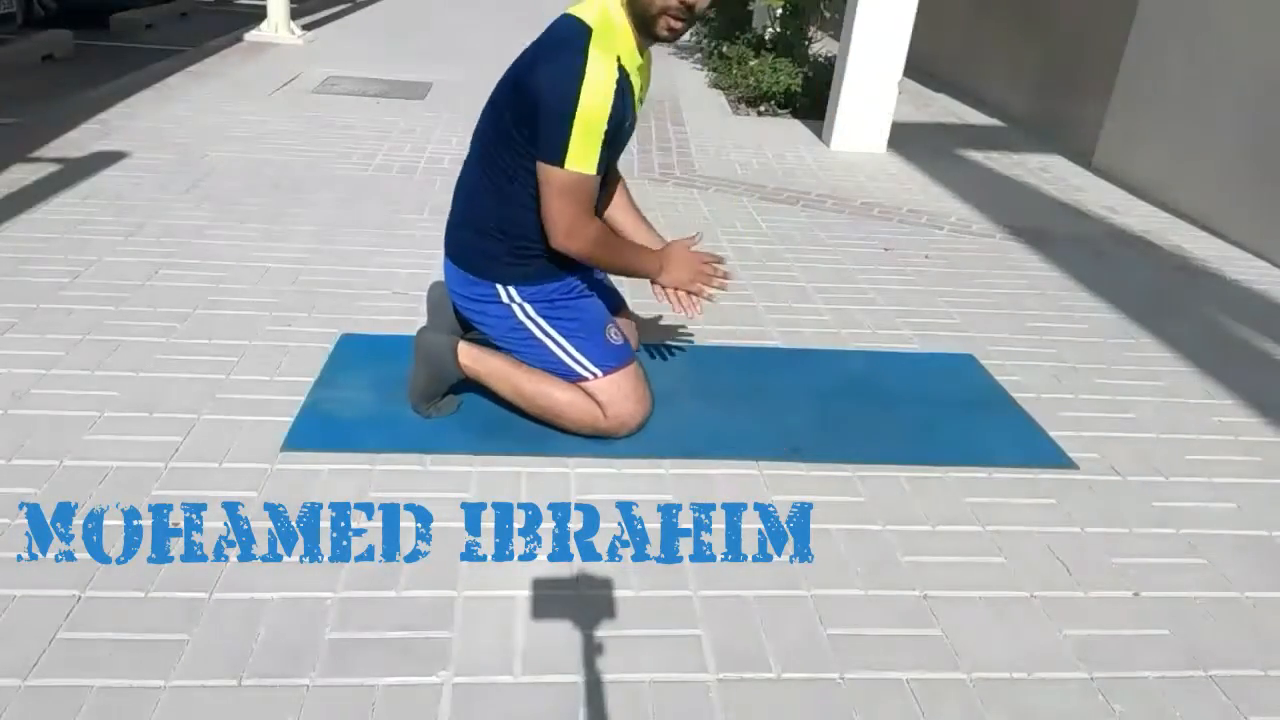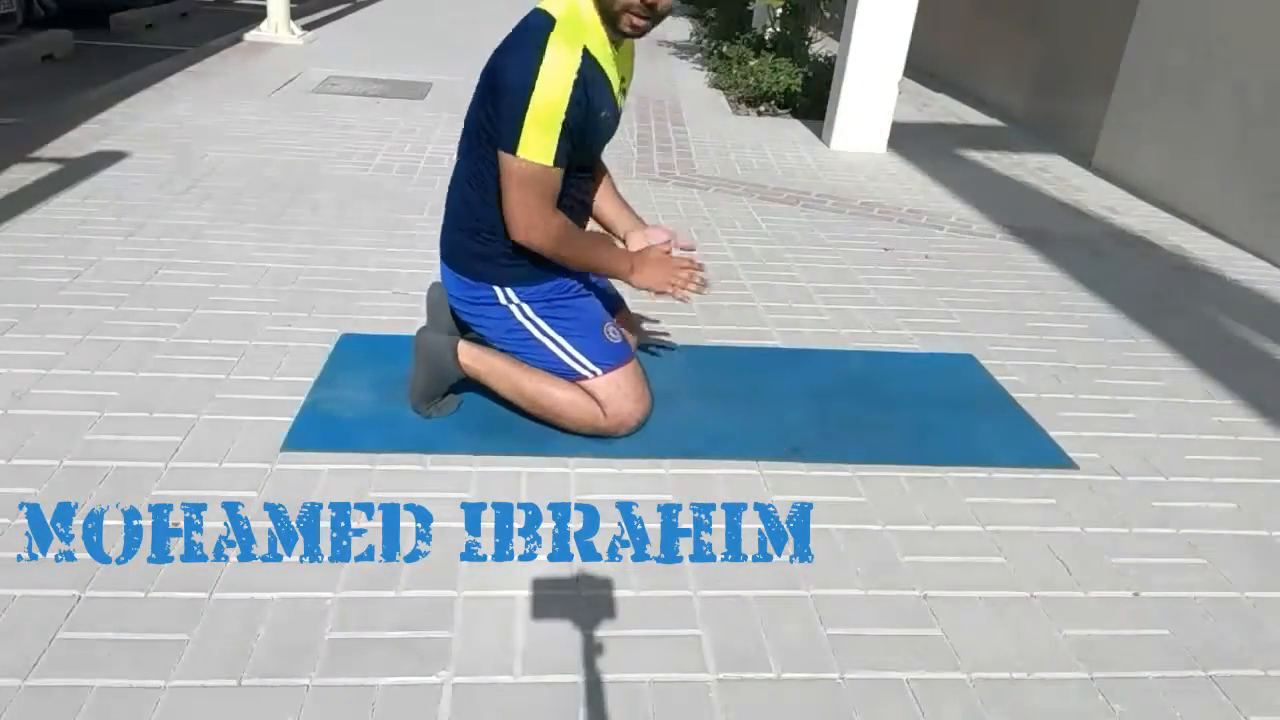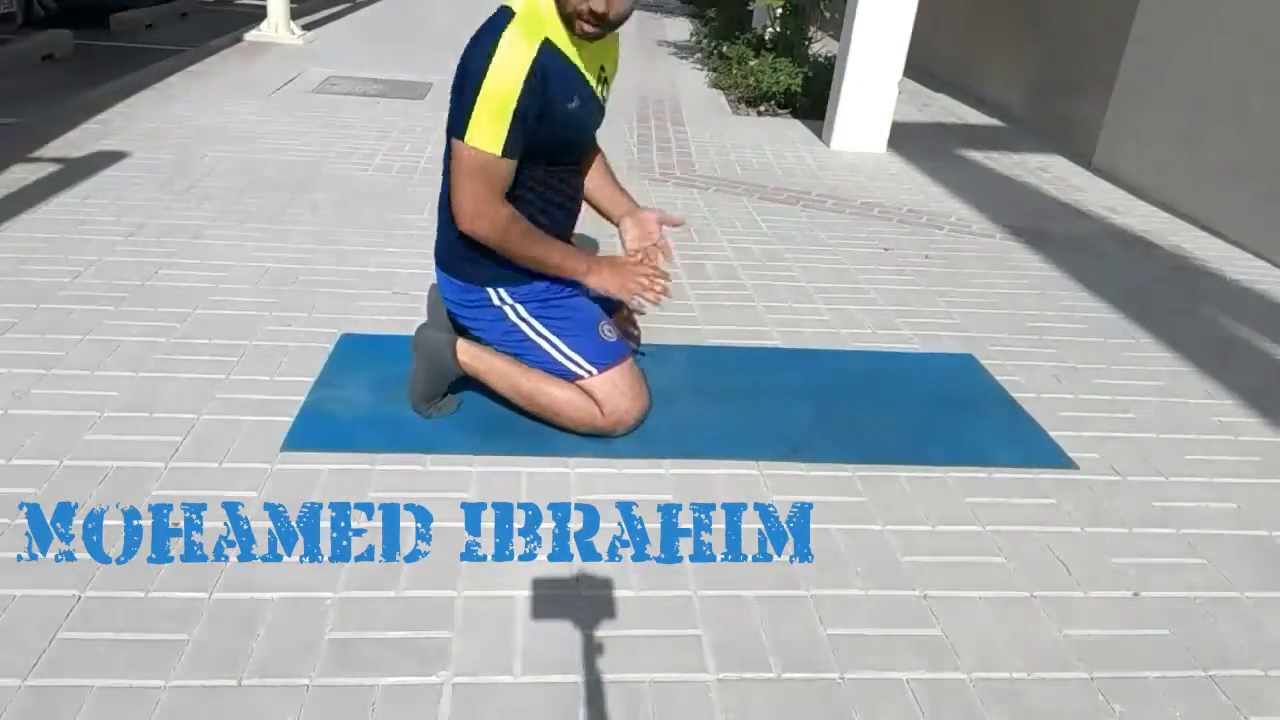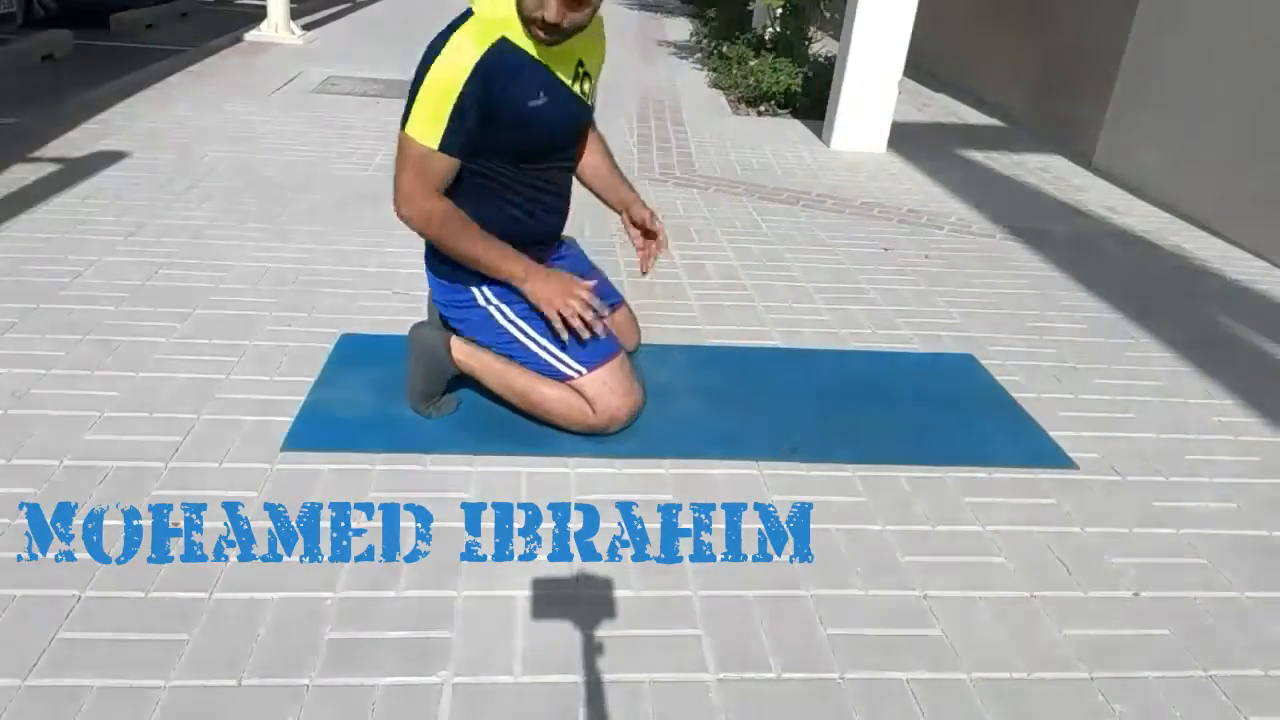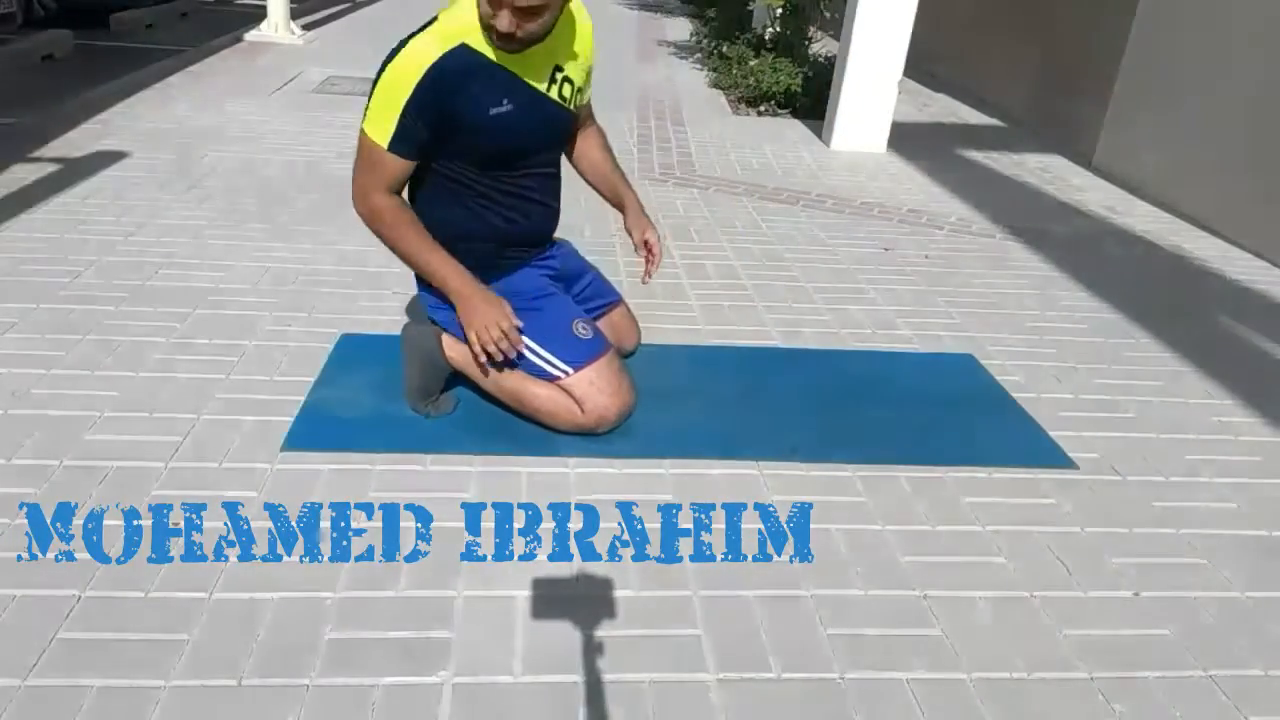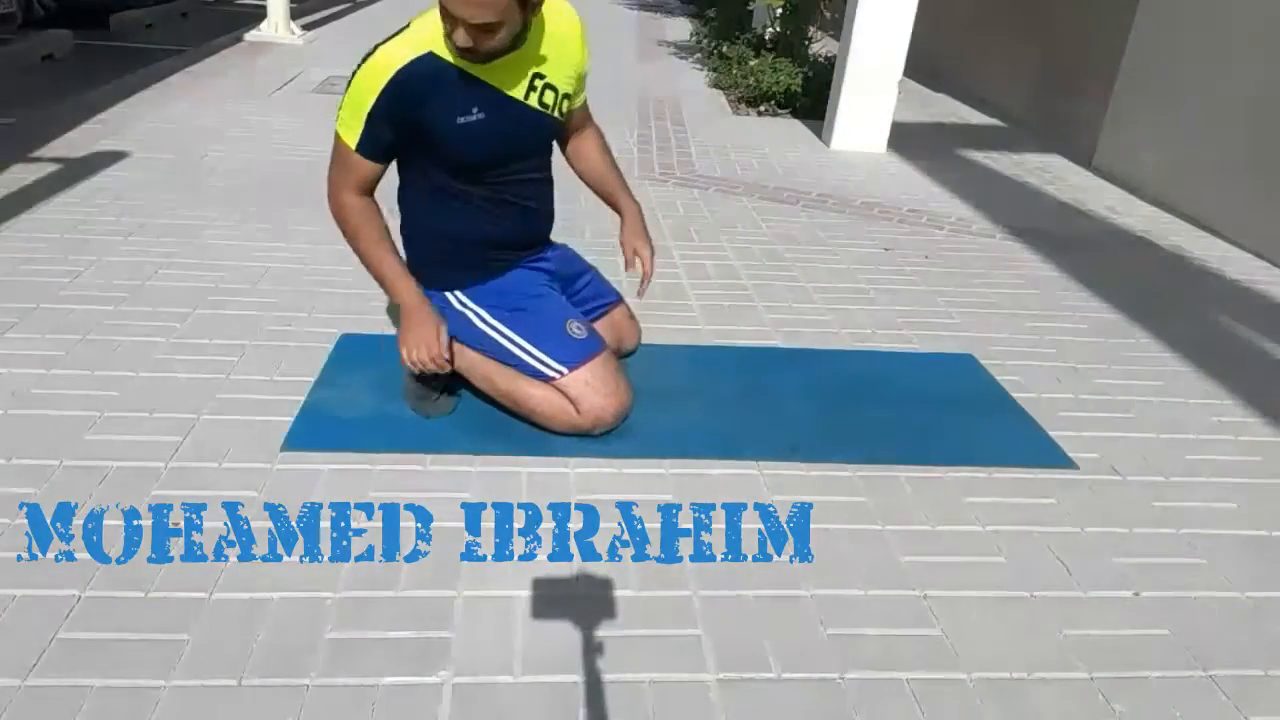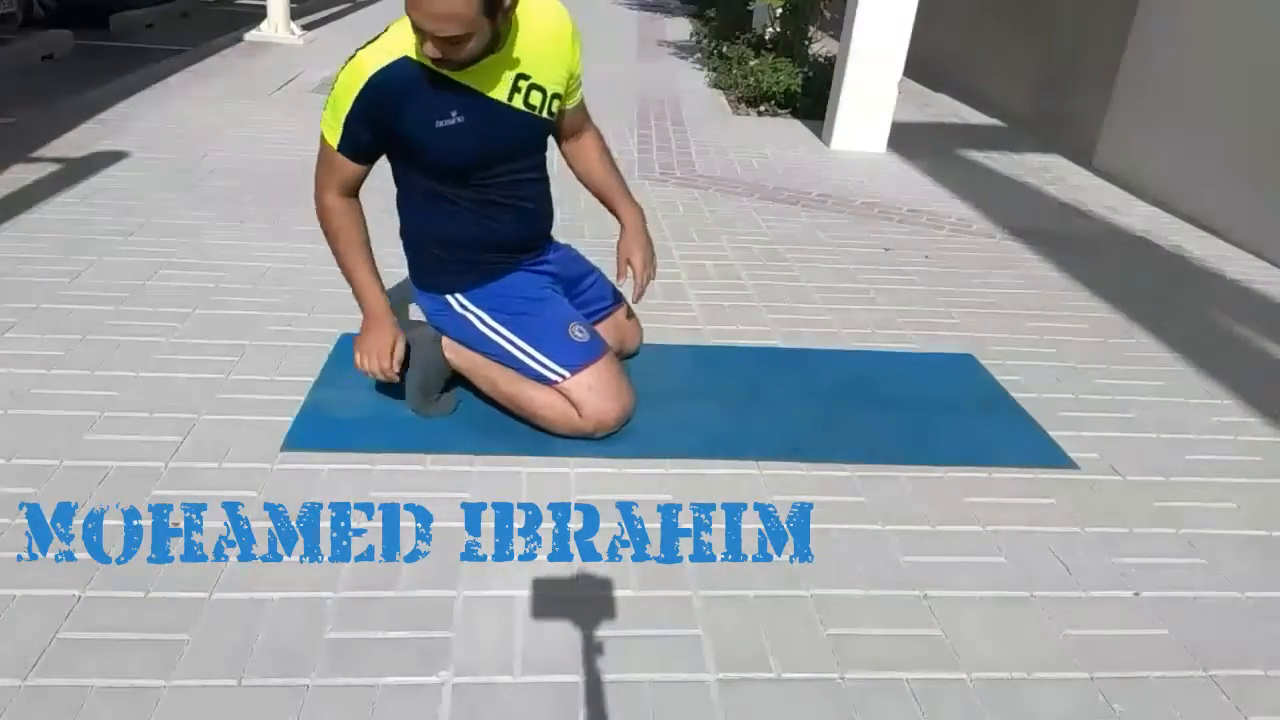
dt=0.1s
person 1, frame 1
left shoulder: (630, 43)
right shoulder: (587, 62)
right elbow: (571, 231)
left wrist: (653, 246)
right wrist: (658, 266)
left hip: (537, 251)
right hip: (505, 271)
left knee: (623, 338)
right knee: (625, 408)
left ankle: (470, 311)
right ankle: (462, 355)
person 1, frame 2
left shoulder: (614, 38)
right shoulder: (554, 56)
right elbow: (531, 224)
left wrist: (634, 233)
right wrist: (632, 266)
left hip: (536, 256)
right hip: (498, 273)
left knee: (625, 337)
right knee: (624, 407)
left ankle: (467, 314)
right ankle: (460, 354)
person 1, frame 3
left shoulder: (599, 35)
right shoulder: (515, 54)
right elbow: (475, 212)
left wrist: (627, 217)
right wrist: (588, 269)
left hip: (544, 251)
right hip: (495, 272)
left knee: (623, 337)
right knee: (624, 405)
left ankle: (469, 319)
right ankle: (462, 350)
person 1, frame 4
right shoulder: (467, 56)
right elbow: (415, 200)
left wrist: (629, 204)
right wrist: (530, 278)
left hip: (542, 249)
right hip: (481, 274)
left knee: (624, 335)
right knee: (616, 403)
left ankle: (464, 323)
right ankle: (455, 349)
person 1, frame 5
right shoulder: (428, 64)
right elbow: (374, 195)
left wrist: (632, 208)
right wrist: (466, 295)
left hip: (539, 250)
right hip: (478, 274)
left knee: (622, 335)
right knee: (608, 403)
left ankle: (477, 335)
right ankle: (449, 348)
person 1, frame 6
right shoulder: (395, 72)
right elbow: (349, 193)
left wrist: (629, 212)
right wrist: (414, 304)
left hip: (537, 252)
right hip: (469, 278)
left knee: (623, 335)
right knee: (605, 405)
left ankle: (469, 338)
right ankle: (442, 351)
person 1, frame 7
right shoulder: (376, 78)
left elbow: (577, 134)
right elbow: (335, 194)
left wrist: (631, 218)
right wrist: (378, 315)
left hip: (541, 251)
right hip: (469, 280)
left knee: (624, 336)
right knee: (607, 408)
left ankle: (481, 339)
right ankle: (450, 349)
